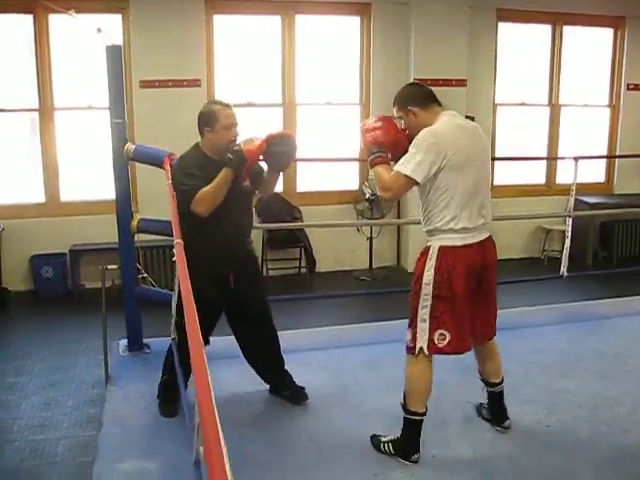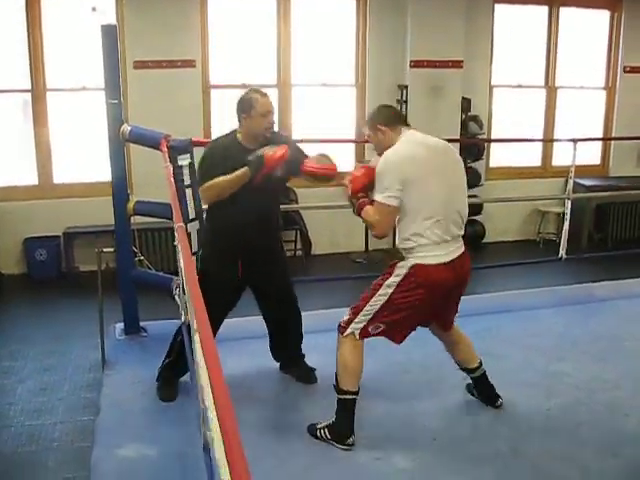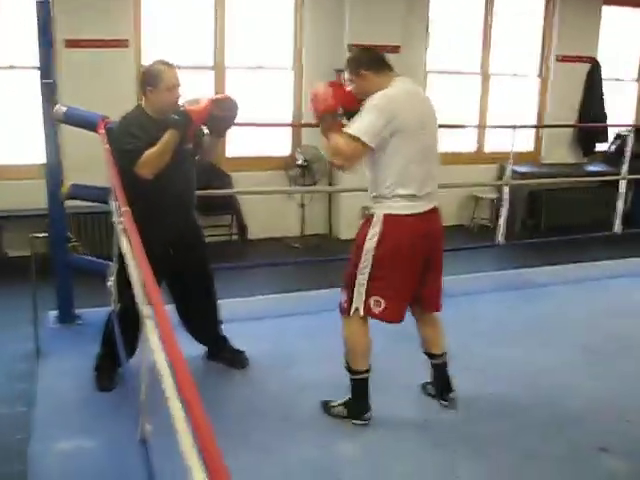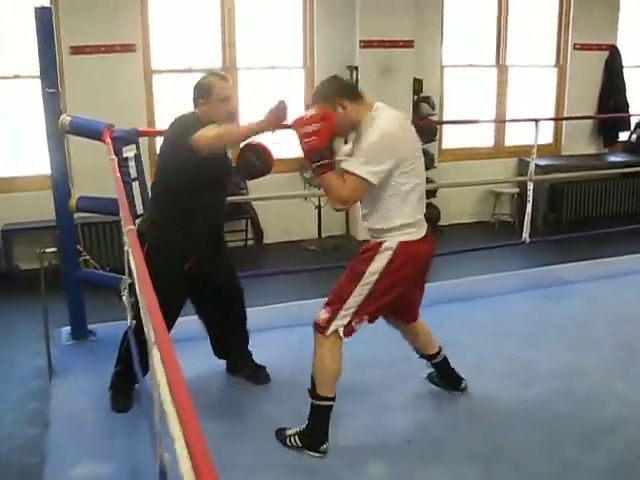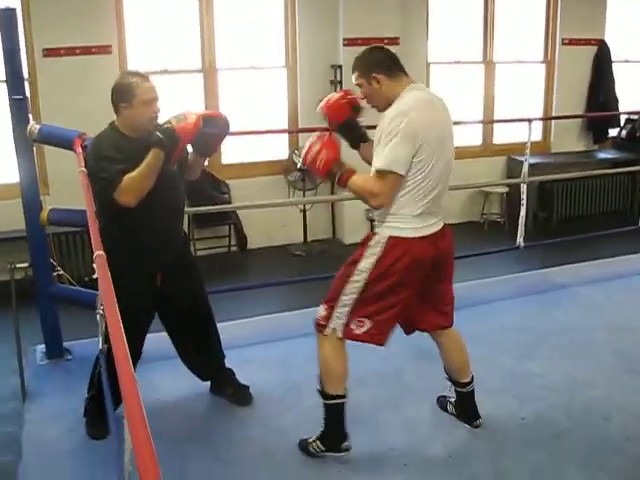
dt=1s
person 1, frame 1
left shoulder: (432, 137)
right shoulder: (473, 131)
left elbow: (389, 188)
left wrist: (376, 151)
right wrist: (401, 150)
left hip: (447, 254)
right hip: (481, 247)
left knee: (419, 348)
right knee: (482, 335)
left ankle: (409, 442)
right ankle: (497, 410)
person 1, frame 2
left shoulder: (396, 159)
right shoulder: (445, 149)
left elbow: (380, 227)
left wrist: (360, 199)
left hip: (424, 267)
right hip: (455, 261)
left knee: (350, 331)
right knee: (443, 326)
left ankle: (342, 427)
right ankle: (486, 389)
person 1, frame 3
left shoulder: (383, 104)
right shoulder: (416, 98)
left elbow: (344, 154)
left wrist: (327, 121)
right wrist: (337, 120)
left hip: (395, 222)
right hip: (427, 218)
left knee: (355, 311)
right knee: (424, 307)
left ankle: (358, 403)
right ankle: (442, 385)
person 1, frame 4
left shoulder: (384, 134)
right shoulder: (369, 124)
left elbow: (343, 197)
right elbow: (340, 183)
left wrist: (317, 153)
right wrist: (318, 152)
left hip: (397, 246)
right hip: (409, 241)
left knee: (328, 328)
right knee: (402, 317)
left ankle: (315, 434)
right ankle: (448, 375)
person 1, frame 5
left shoulder: (403, 116)
right shoulder: (434, 104)
left elbow: (377, 192)
left wrist: (332, 169)
right wrist: (352, 132)
left hip: (398, 244)
right hip: (436, 237)
left knee: (332, 328)
right knee: (440, 324)
left ankle: (334, 434)
right ankle: (465, 405)
person 2, frame 1
left shoulder: (237, 155)
right shoulder: (188, 165)
left elbow: (264, 189)
right elbow: (202, 206)
left wrist: (275, 166)
right wrist: (231, 168)
left hip: (240, 259)
right hip: (202, 266)
left knee: (258, 323)
right knee: (191, 332)
left ankle: (280, 381)
right ankle: (169, 391)
person 2, frame 2
left shoulder: (278, 142)
right shoulder: (221, 149)
left elbow: (303, 165)
right elbow: (209, 193)
left wrist: (320, 167)
right wrist: (250, 169)
left hip: (266, 247)
right hip: (224, 249)
left knee: (284, 305)
right knee: (205, 314)
left ankle: (292, 360)
right ankle: (169, 372)
person 2, frame 3
left shoulder: (178, 115)
right shoulder: (129, 126)
right elbow: (146, 169)
left wrist: (216, 127)
right wrist: (176, 129)
left hip: (183, 224)
right hip: (145, 231)
left knee: (199, 287)
right knee: (132, 300)
left ankle: (217, 346)
right ankle: (108, 363)
person 2, frame 4
left shoulder: (221, 129)
right shoulder: (186, 127)
right elbow: (206, 143)
right wrist: (263, 123)
left hip: (206, 240)
right hip: (166, 241)
left knee: (228, 299)
left ankle: (238, 359)
right ankle: (122, 381)
person 2, frame 5
left shoulder: (160, 132)
right shoulder: (104, 147)
left elbow: (188, 174)
right elbow: (128, 195)
left wrist: (202, 150)
right wrist: (160, 149)
left hip: (173, 252)
right hip: (129, 262)
left knee: (196, 318)
right knee: (123, 338)
left ankle: (221, 378)
right ankle: (98, 407)
